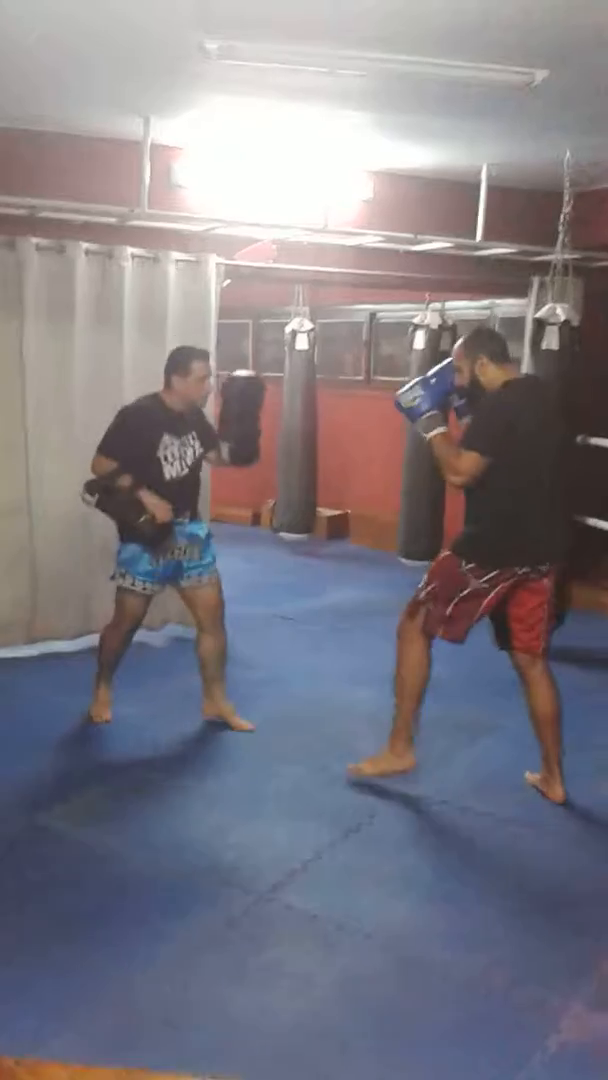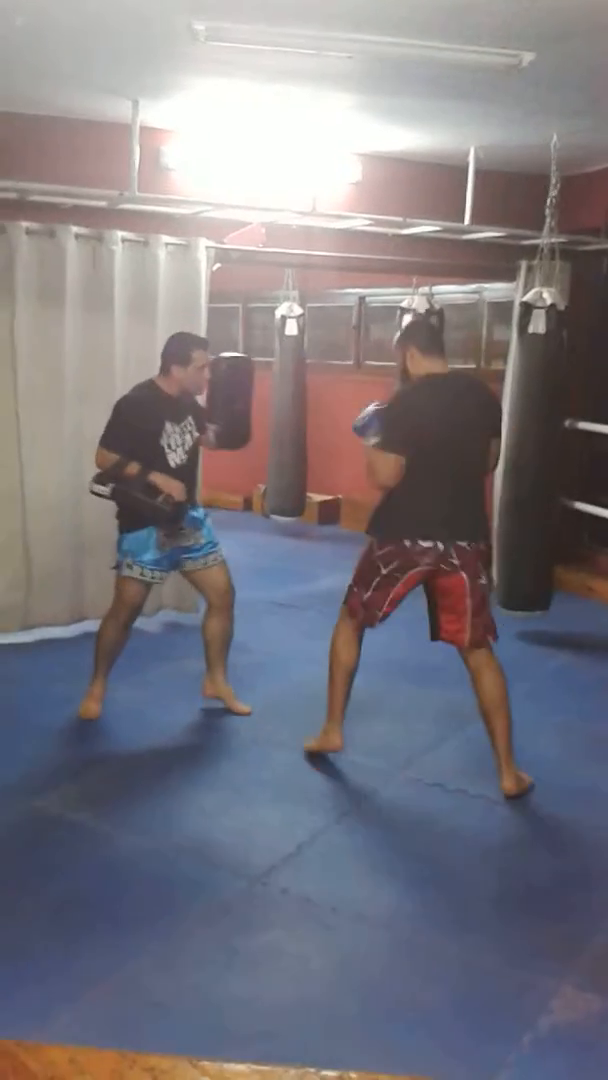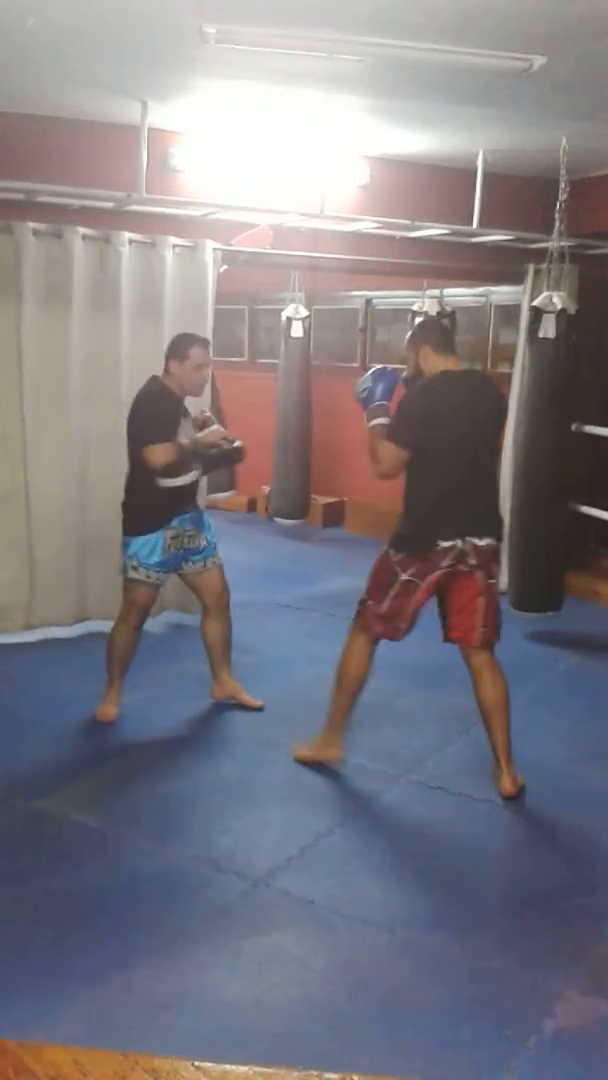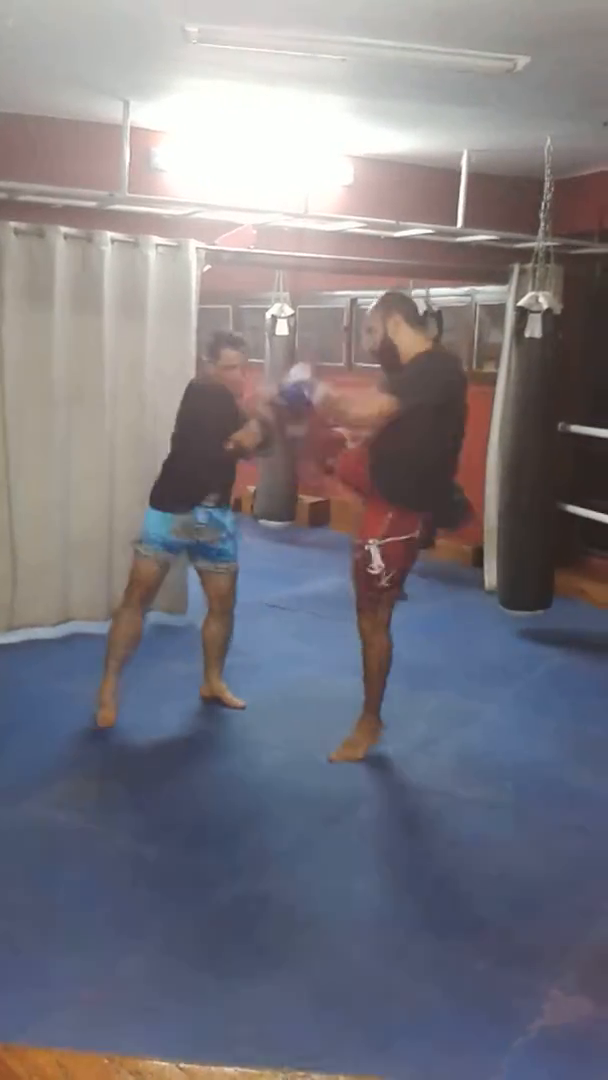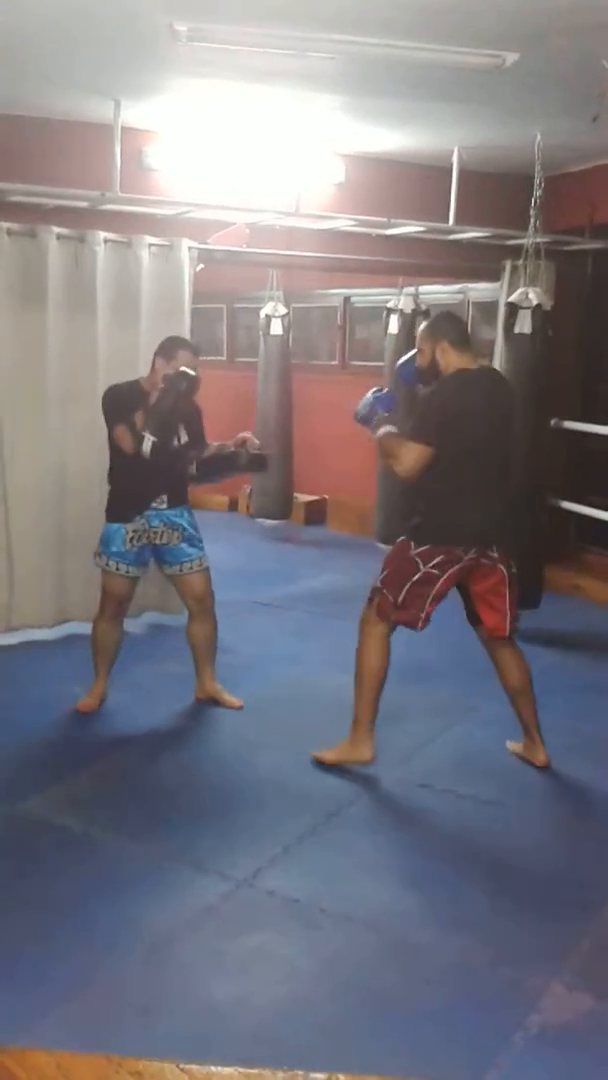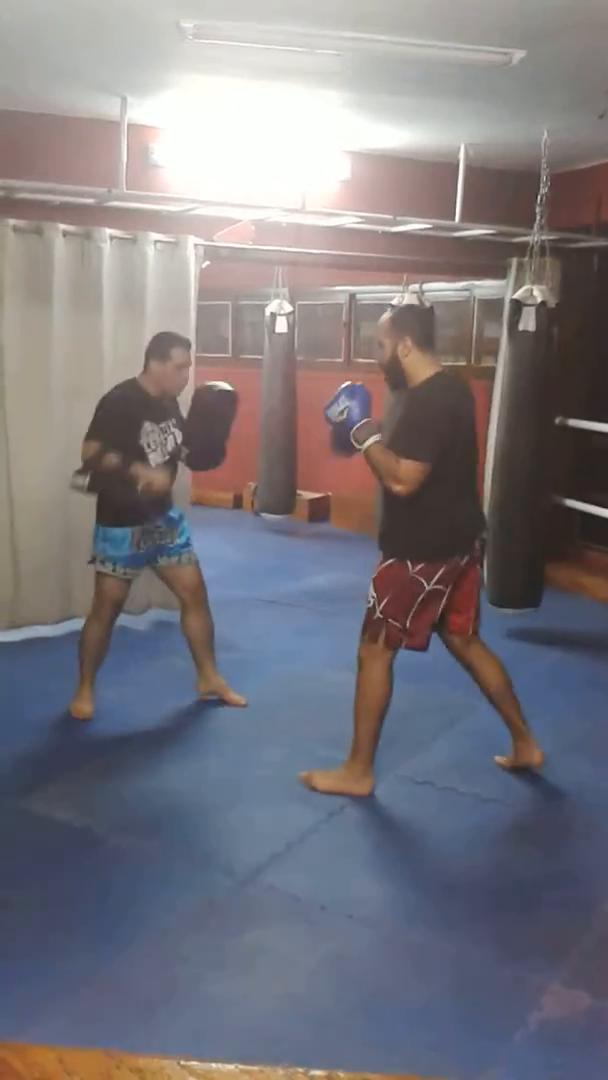
dt=0.7s
person 1, frame 1
left shoulder: (499, 405)
right shoulder: (537, 394)
left elbow: (460, 472)
left wrist: (431, 423)
right wrist: (459, 411)
left hip: (492, 549)
right hip: (540, 550)
left knee: (414, 627)
right knee: (532, 661)
left ankle: (400, 748)
right ankle: (552, 777)
person 1, frame 2
left shoulder: (406, 402)
right shoulder: (483, 396)
left elbow: (385, 478)
left wrist: (374, 438)
left hip: (404, 538)
right hip: (464, 540)
left knee: (350, 621)
right knee: (478, 652)
left ankle: (332, 730)
right ankle: (508, 771)
person 1, frame 3
left shoulder: (422, 397)
right shoulder: (491, 393)
left elbow: (385, 465)
left wrist: (377, 410)
left hip: (423, 540)
right hip: (479, 539)
left knee: (364, 630)
right knee: (480, 653)
left ankle: (331, 740)
right ankle: (506, 771)
person 1, frame 4
left shoulder: (431, 370)
right shoulder: (423, 367)
left elbow: (362, 413)
left wrist: (322, 396)
left hip: (402, 503)
right hip: (392, 483)
left knee: (373, 614)
left ankle: (369, 724)
person 1, frame 5
left shoulder: (444, 395)
right shoulder: (498, 386)
left elbow: (405, 464)
left wrist: (381, 423)
left hip: (439, 536)
right hip: (491, 536)
left knee: (375, 620)
right knee: (500, 638)
left ankle: (360, 740)
right ankle: (534, 742)
person 1, frame 6
left shoulder: (431, 402)
right shoulder: (447, 388)
left elbow: (402, 480)
left wrist: (361, 429)
right wrist: (363, 428)
left hip: (425, 550)
right hip: (454, 541)
left knee: (374, 651)
right knee: (464, 642)
left ankle: (357, 772)
right ankle: (524, 743)
person 2, frame 1
left shoulder: (194, 417)
right shoulder: (137, 416)
left elbow: (219, 458)
right elbow: (102, 466)
right wrist: (145, 496)
left hip: (190, 531)
right hip: (145, 535)
left knee: (213, 617)
right knee: (126, 621)
left ankle: (216, 702)
right ankle: (103, 689)
person 2, frame 2
left shoulder: (186, 400)
right shoulder: (136, 405)
left elbow: (210, 437)
right elbow: (105, 459)
right wrist: (157, 478)
left hip: (189, 517)
right hip: (146, 523)
left knee: (222, 595)
right knee: (125, 609)
left ankle: (217, 682)
right ankle: (97, 687)
person 2, frame 3
left shoulder: (174, 402)
right shoulder: (152, 401)
right elbow: (158, 459)
left wrist: (204, 436)
right wrist: (201, 440)
left hip: (187, 517)
right hip: (151, 523)
left knee: (217, 599)
right knee: (135, 612)
left ankle: (224, 683)
right ankle: (112, 692)
person 2, frame 4
left shoulder: (224, 398)
right shoulder: (204, 394)
left elbow: (240, 446)
right elbow: (247, 441)
left wrist: (261, 422)
right wrist: (266, 415)
left hip: (214, 512)
right hip: (174, 510)
left knee: (223, 601)
right knee: (138, 595)
left ankle: (213, 682)
right ankle: (109, 688)
person 2, frame 5
left shoulder: (187, 406)
right shoulder: (119, 396)
left elbow: (199, 455)
right elbow: (129, 443)
left wrist: (231, 445)
right wrist: (156, 400)
left hip: (176, 516)
right hip: (127, 518)
left knee: (202, 600)
right knee: (112, 606)
left ankle: (206, 683)
right ankle: (99, 685)
person 2, frame 6
left shoulder: (169, 404)
right shoulder: (120, 401)
right elbow: (91, 453)
right wrist: (140, 472)
left hip: (164, 517)
right hip: (122, 521)
left knee: (195, 596)
right knee: (107, 608)
left ankle: (209, 677)
right ankle: (85, 690)
